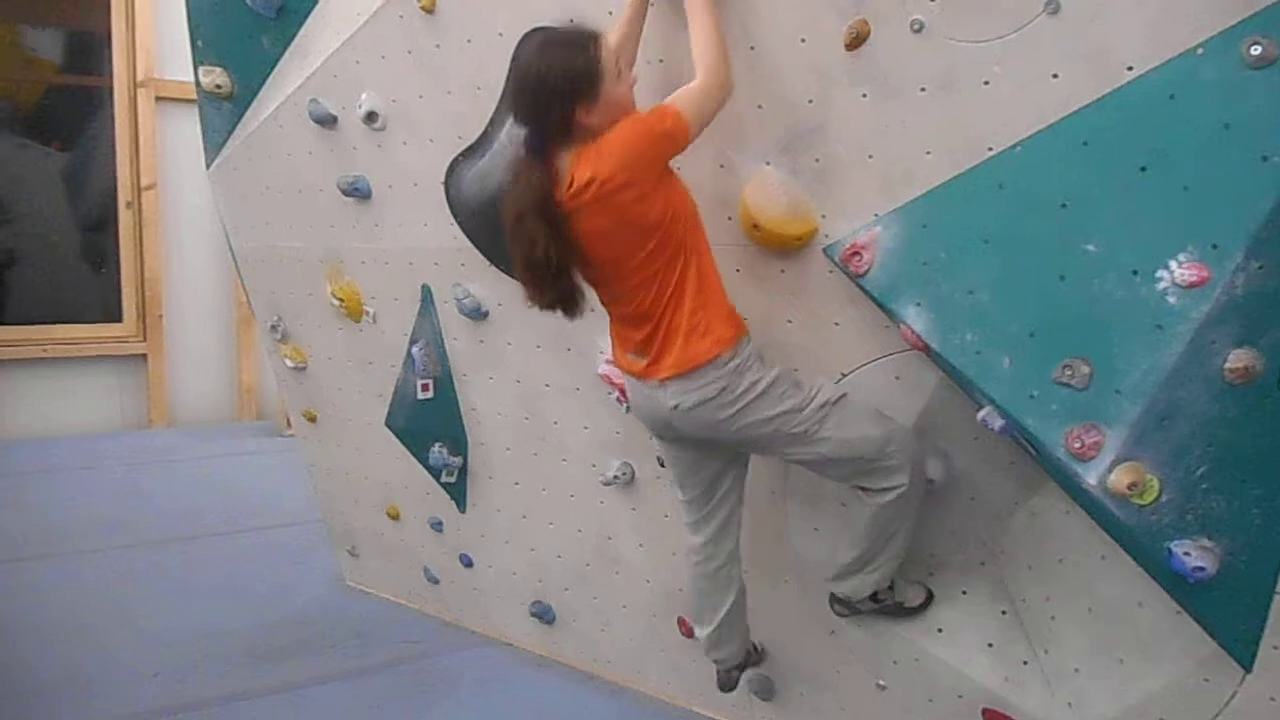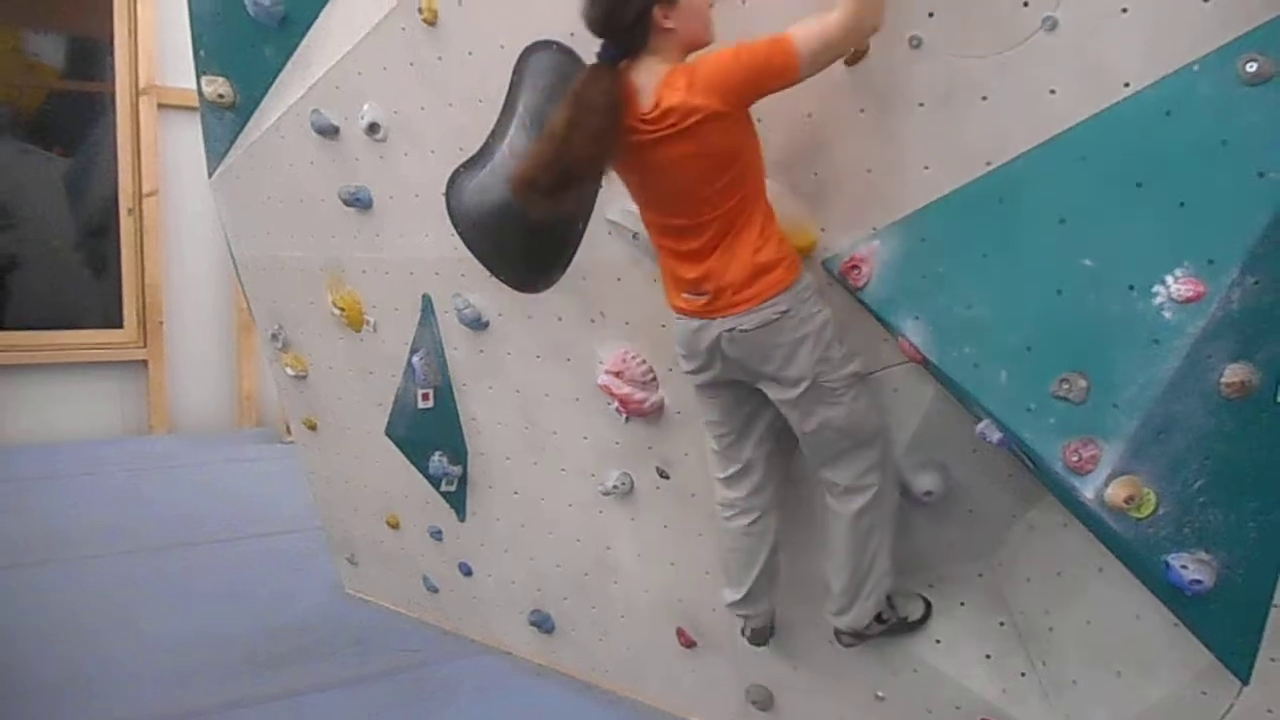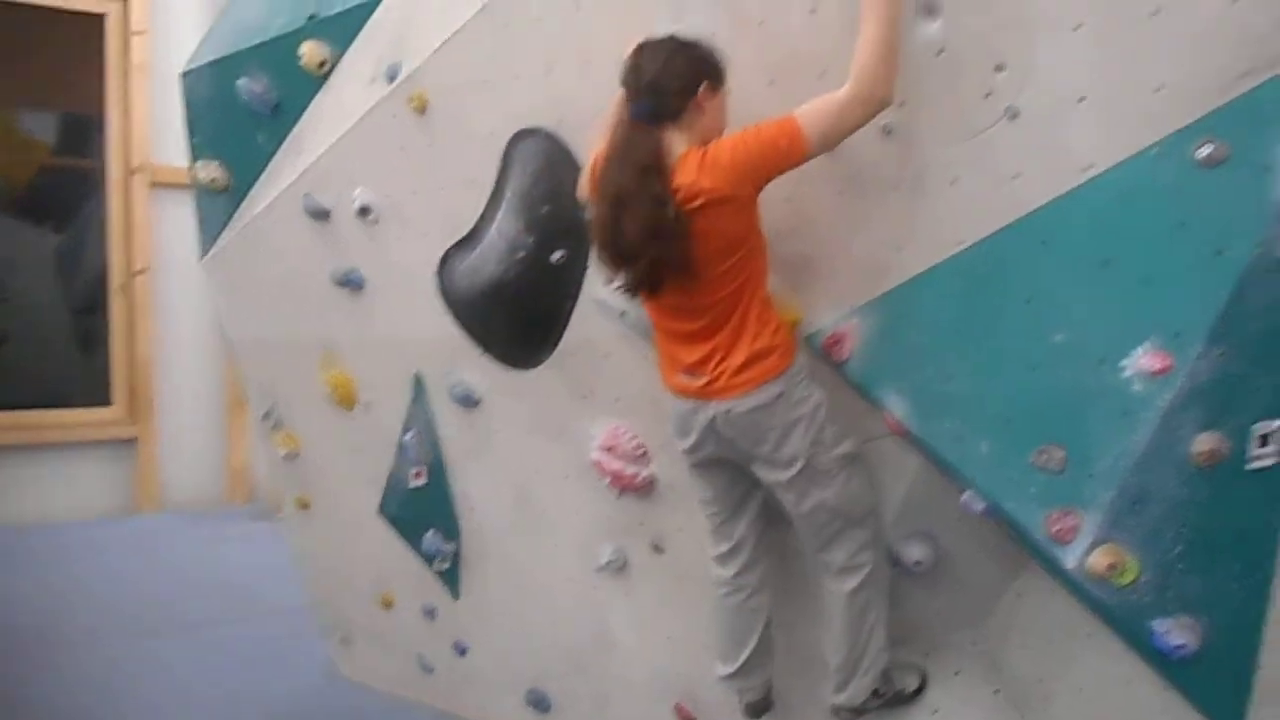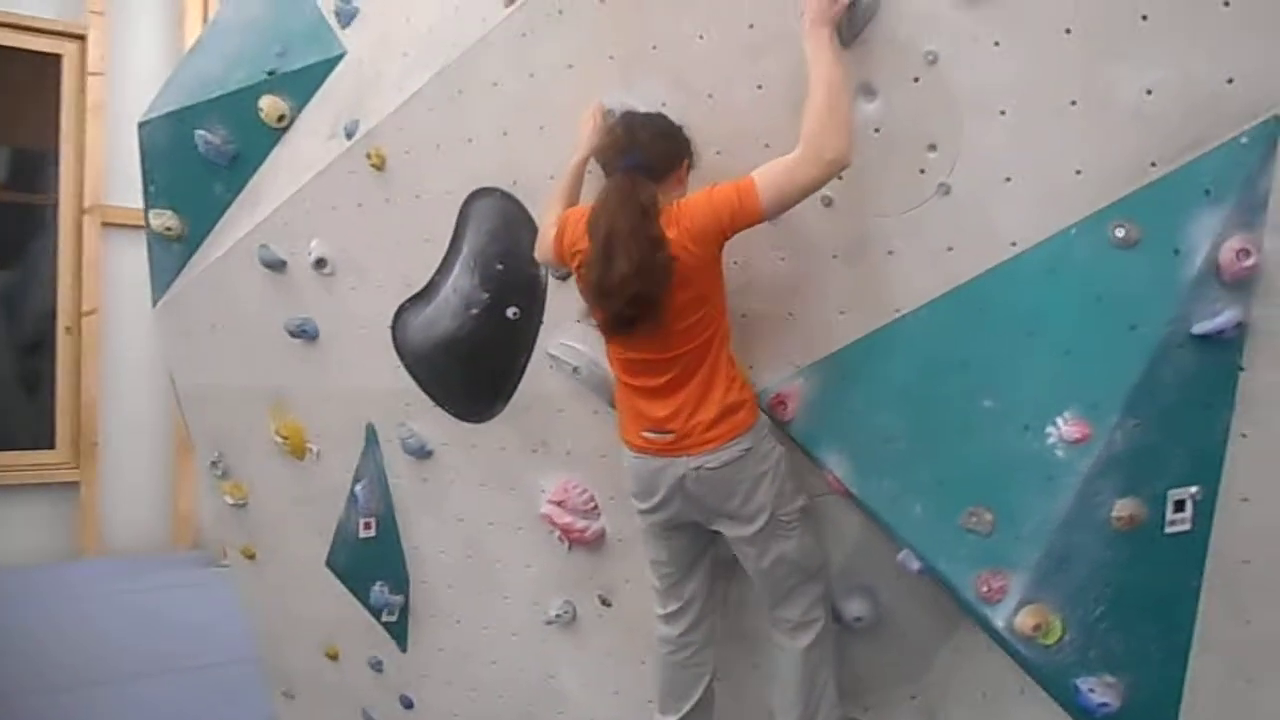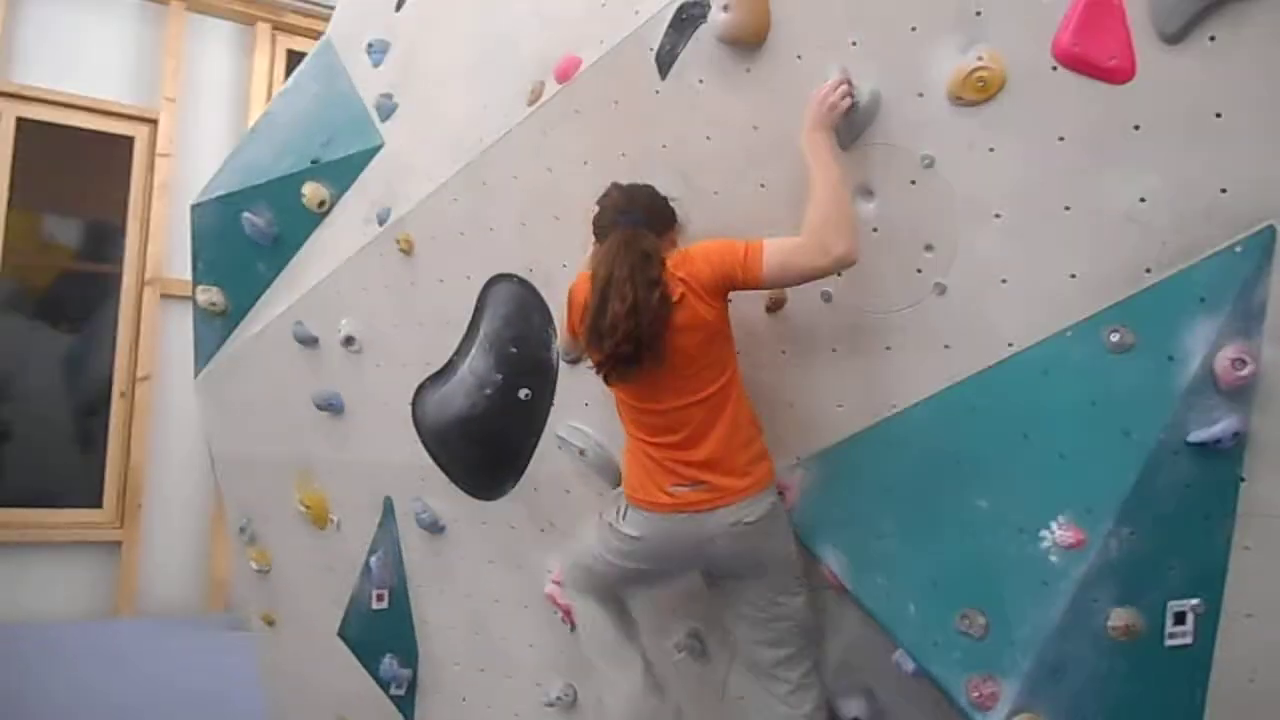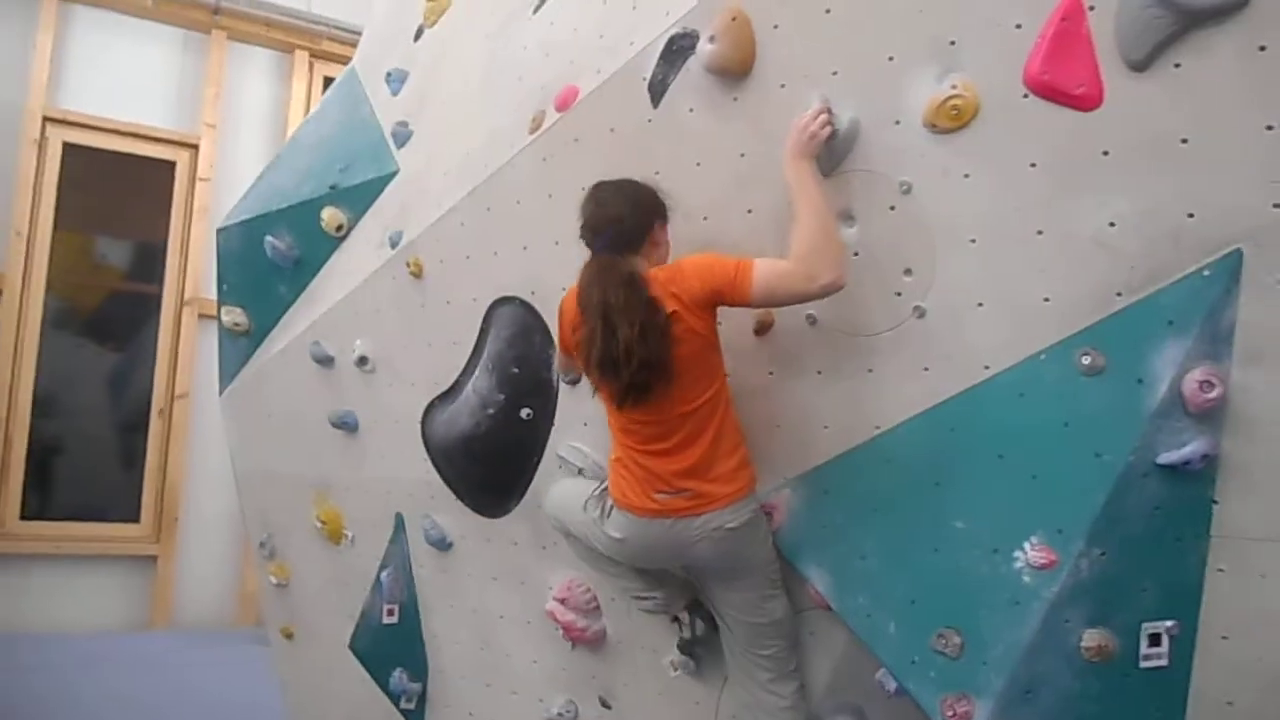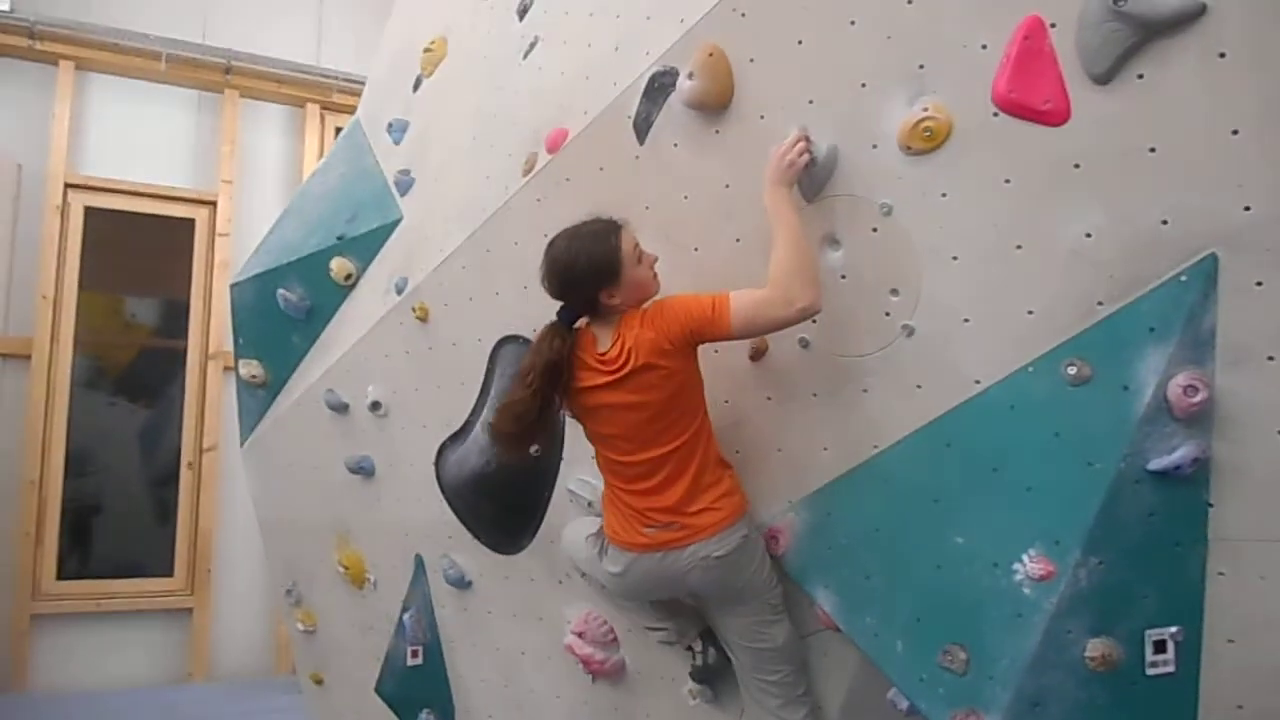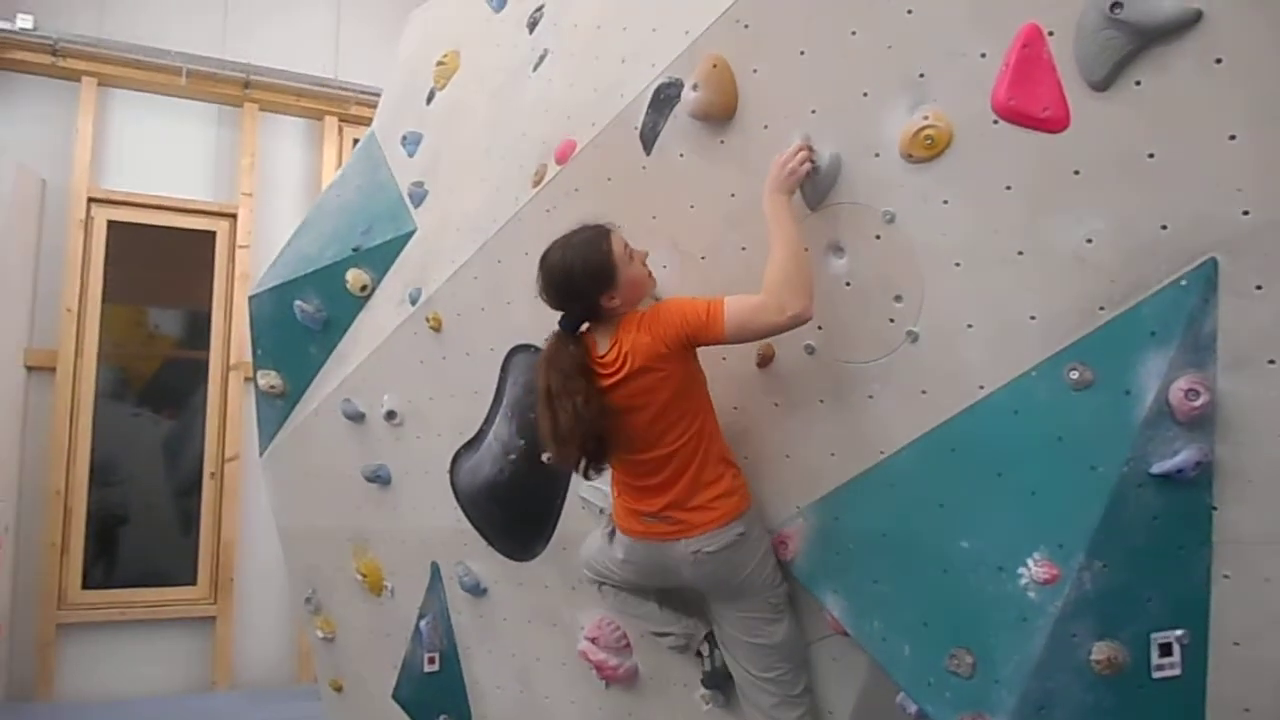
dt=0.4s
person 1, frame 1
left shoulder: (547, 175)
right shoulder: (618, 161)
left elbow: (606, 69)
right elbow: (715, 83)
left hip: (654, 393)
right hip: (716, 379)
left knee: (709, 528)
right knee: (898, 457)
left ankle: (727, 655)
right ankle: (860, 585)
person 1, frame 2
left shoulder: (604, 102)
right shoulder: (713, 81)
left hip: (700, 329)
right hip: (774, 312)
left knee: (742, 476)
right knee: (858, 467)
left ankle: (753, 611)
right ankle: (862, 610)
person 1, frame 3
left shoulder: (621, 178)
right shoulder: (728, 166)
right elbow: (868, 92)
left wrist: (631, 103)
left hip: (693, 409)
right hip: (769, 397)
left knee: (733, 552)
right knee: (849, 544)
person 1, frame 4
left shoulder: (585, 234)
right shoulder: (695, 223)
left elbow: (546, 244)
right elbow: (827, 154)
left wrist: (582, 155)
left hip: (650, 465)
right hip: (731, 455)
left knee: (679, 610)
right knee: (799, 606)
person 1, frame 5
left shoulder: (588, 292)
right shoulder: (701, 269)
right elbow: (834, 248)
left wrist: (603, 249)
right wrist: (816, 134)
left hip: (653, 523)
right hip: (745, 516)
left knee: (584, 578)
person 1, frame 6
left shoulder: (578, 306)
right shoulder: (691, 280)
right elbow: (821, 274)
right wrist: (799, 163)
left hip: (636, 524)
right hip: (725, 521)
left knee: (559, 500)
left ankle: (673, 600)
person 1, frame 7
left shoulder: (562, 358)
right shoulder: (665, 327)
right elbow: (798, 299)
right wrist: (778, 190)
left hip: (635, 560)
right hip: (719, 547)
left knee: (577, 539)
left ankle: (688, 633)
person 1, frame 8
left shoulder: (570, 360)
right shoulder: (664, 330)
right elbow: (790, 307)
right wrist: (777, 198)
left hip: (642, 549)
right hip: (723, 541)
left knee: (595, 557)
left ankle: (697, 638)
